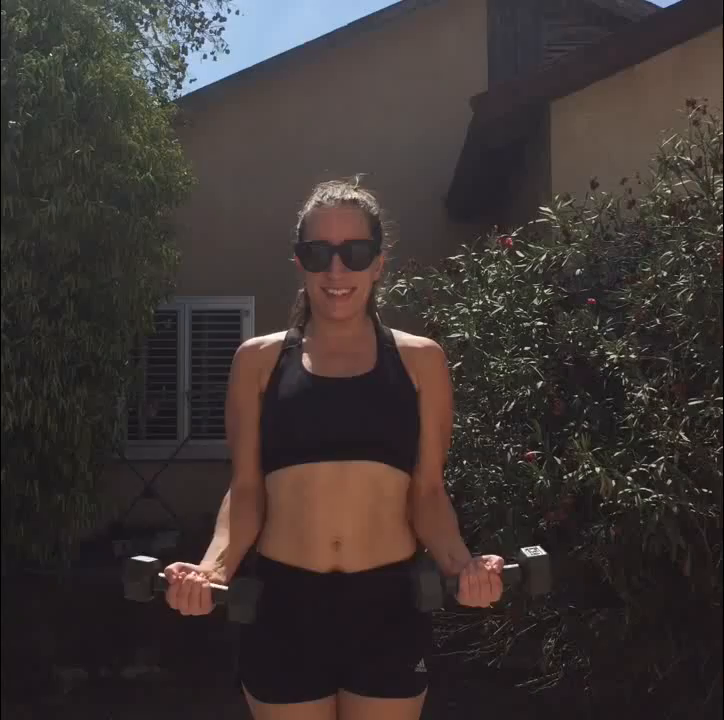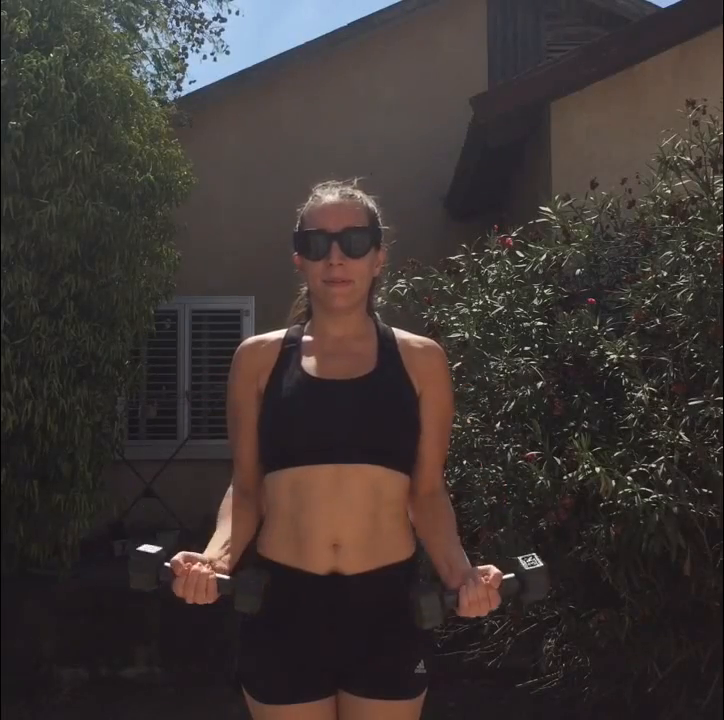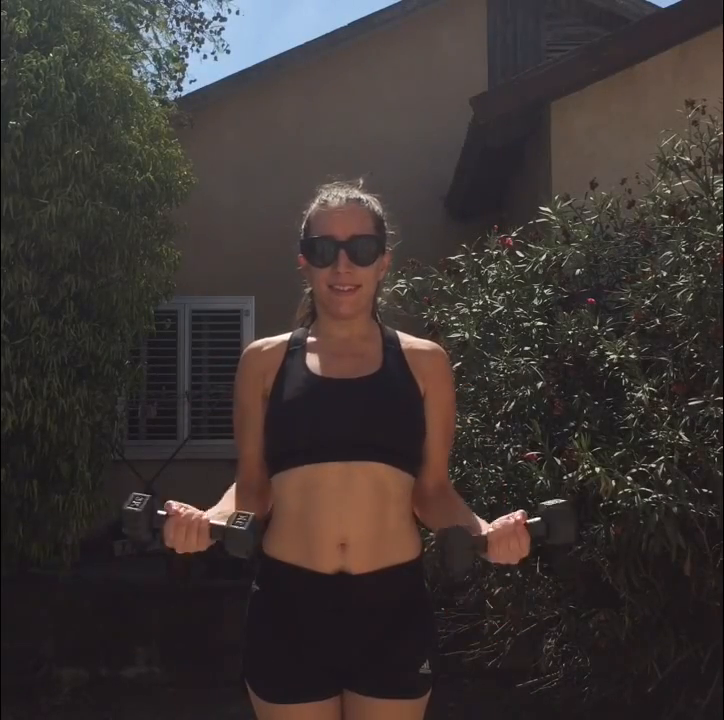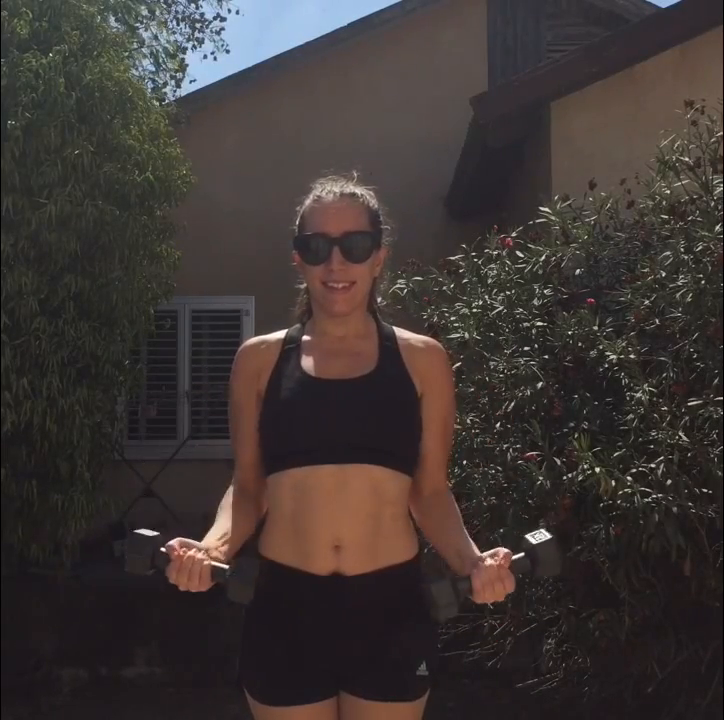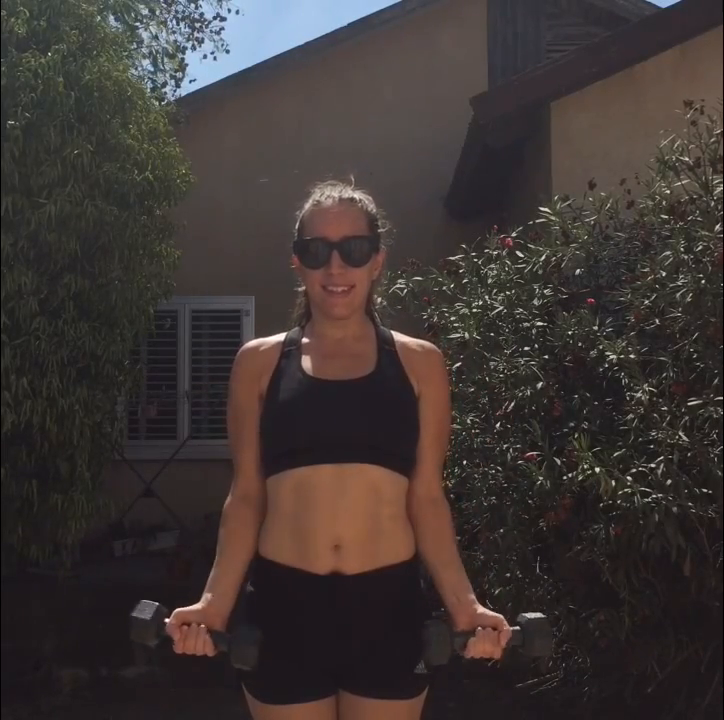
dt=1s
person 1, frame 1
left shoulder: (420, 360)
right shoulder: (259, 360)
left elbow: (427, 494)
right elbow: (247, 492)
left wrist: (462, 563)
right wrist: (214, 565)
left hip: (388, 603)
right hip: (285, 602)
person 1, frame 2
left shoulder: (420, 359)
right shoulder: (258, 358)
left elbow: (428, 491)
right elbow: (246, 486)
left wrist: (459, 570)
right wrist: (216, 558)
left hip: (387, 604)
right hip: (284, 603)
person 1, frame 3
left shoulder: (424, 362)
right shoulder: (265, 361)
left elbow: (432, 493)
right elbow: (251, 488)
left wrist: (483, 530)
right wrist: (214, 519)
left hip: (394, 605)
right hip: (290, 603)
person 1, frame 4
left shoulder: (421, 359)
right shoulder: (260, 359)
left elbow: (431, 492)
right elbow: (248, 487)
left wrist: (472, 561)
right wrist: (213, 548)
left hip: (390, 605)
right hip: (286, 605)
person 1, frame 5
left shoulder: (419, 362)
right shoulder: (260, 361)
left elbow: (426, 497)
right elbow: (246, 494)
left wrist: (463, 603)
right wrist: (215, 601)
left hip: (388, 605)
right hip: (285, 604)
